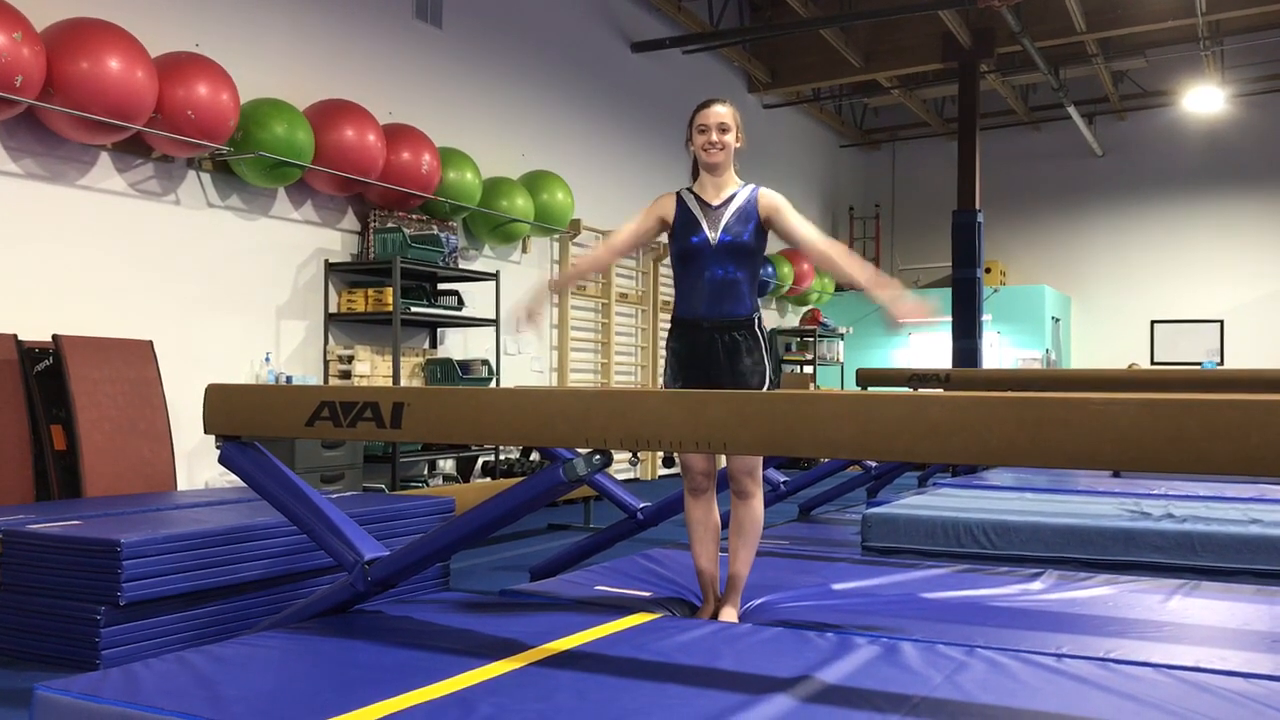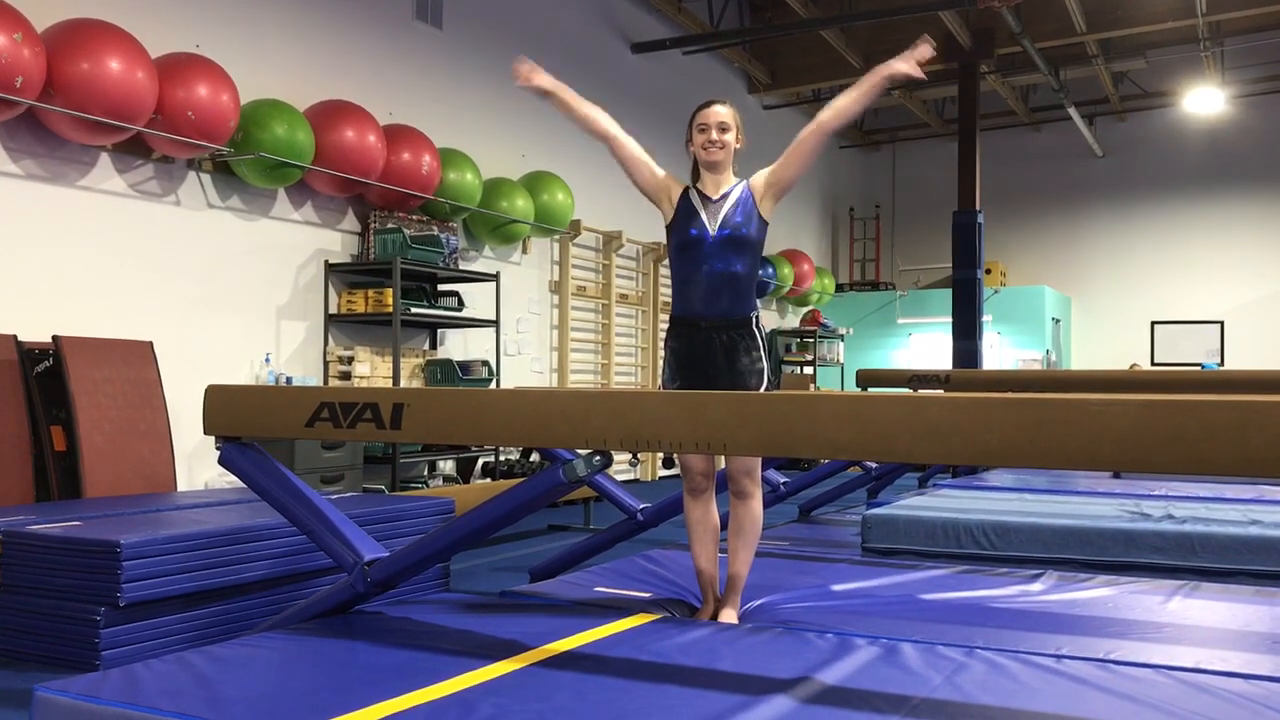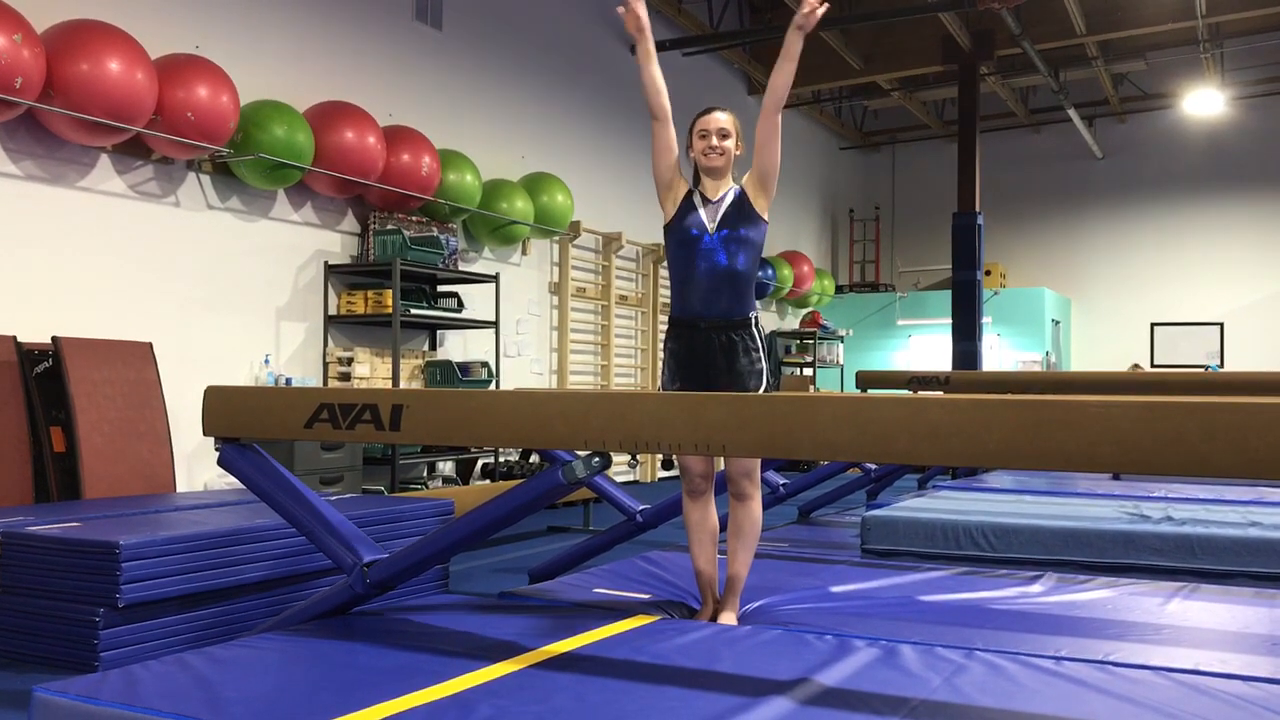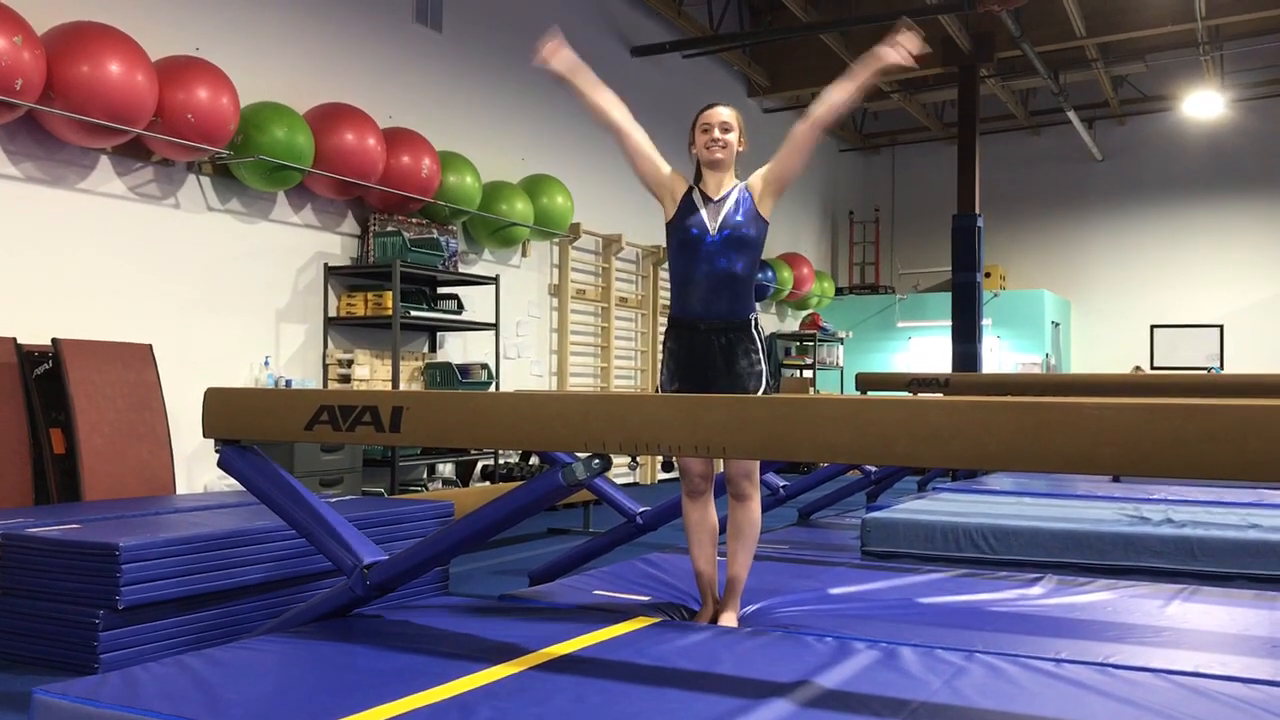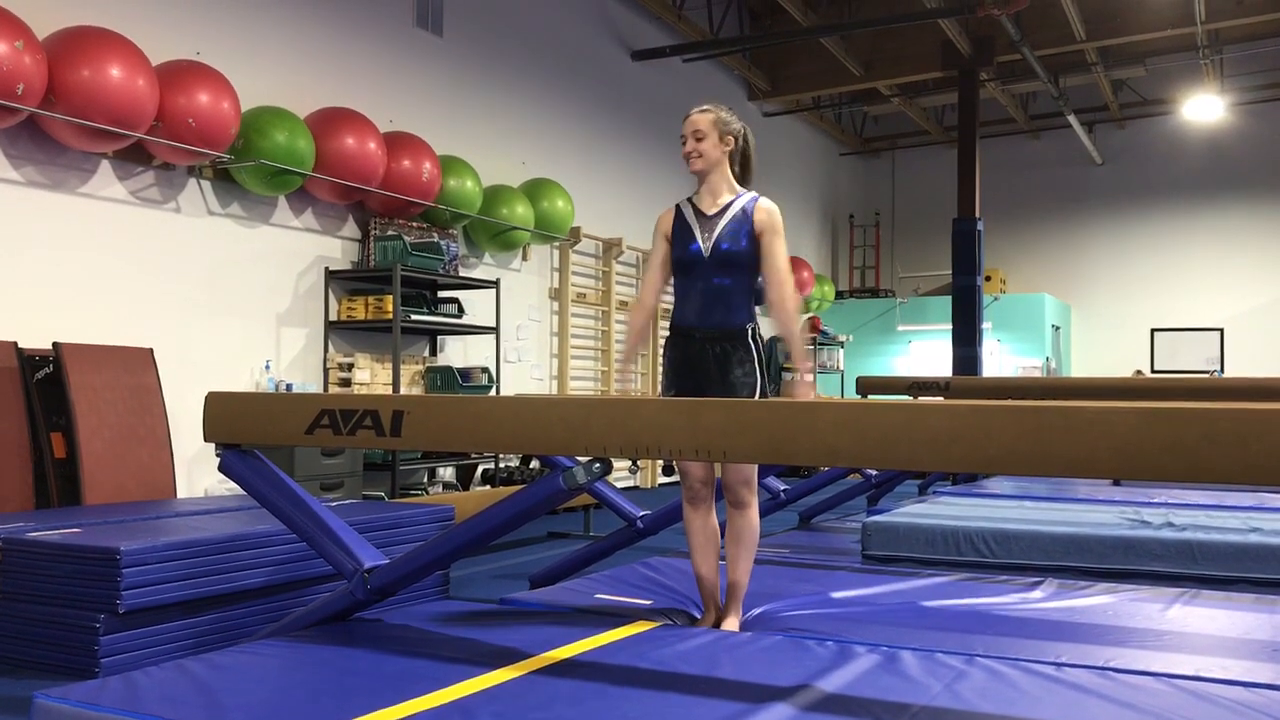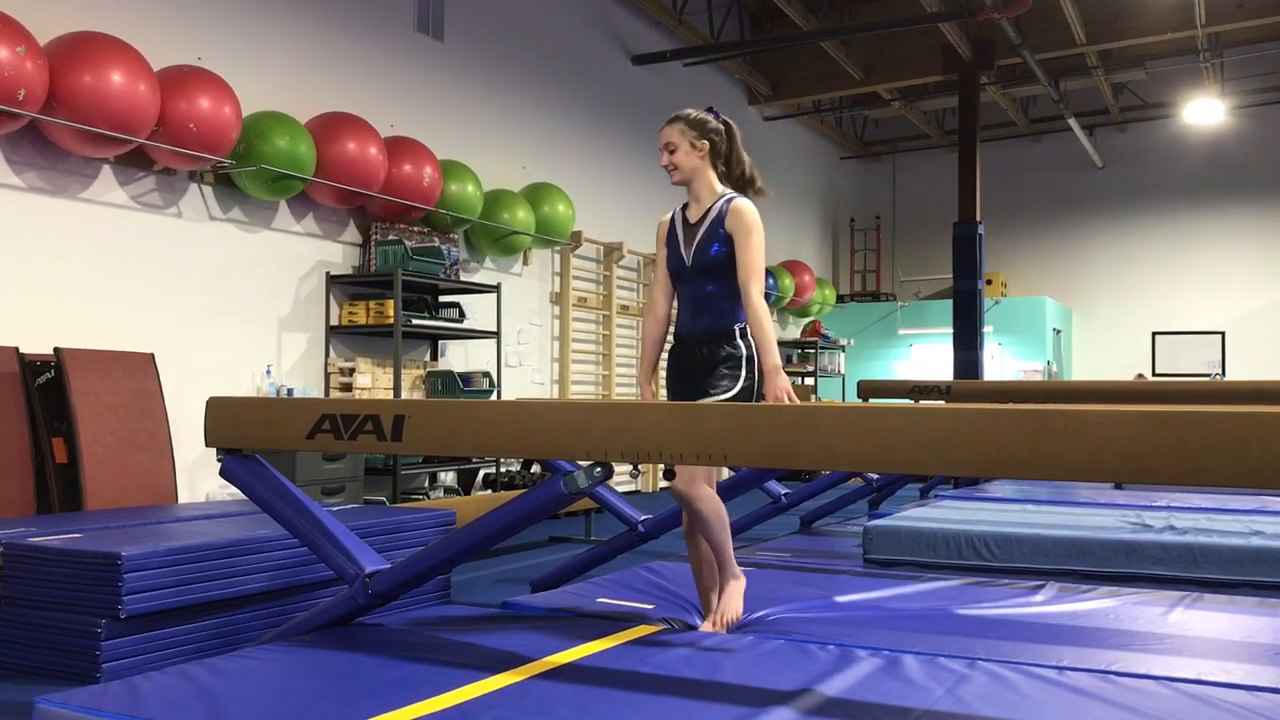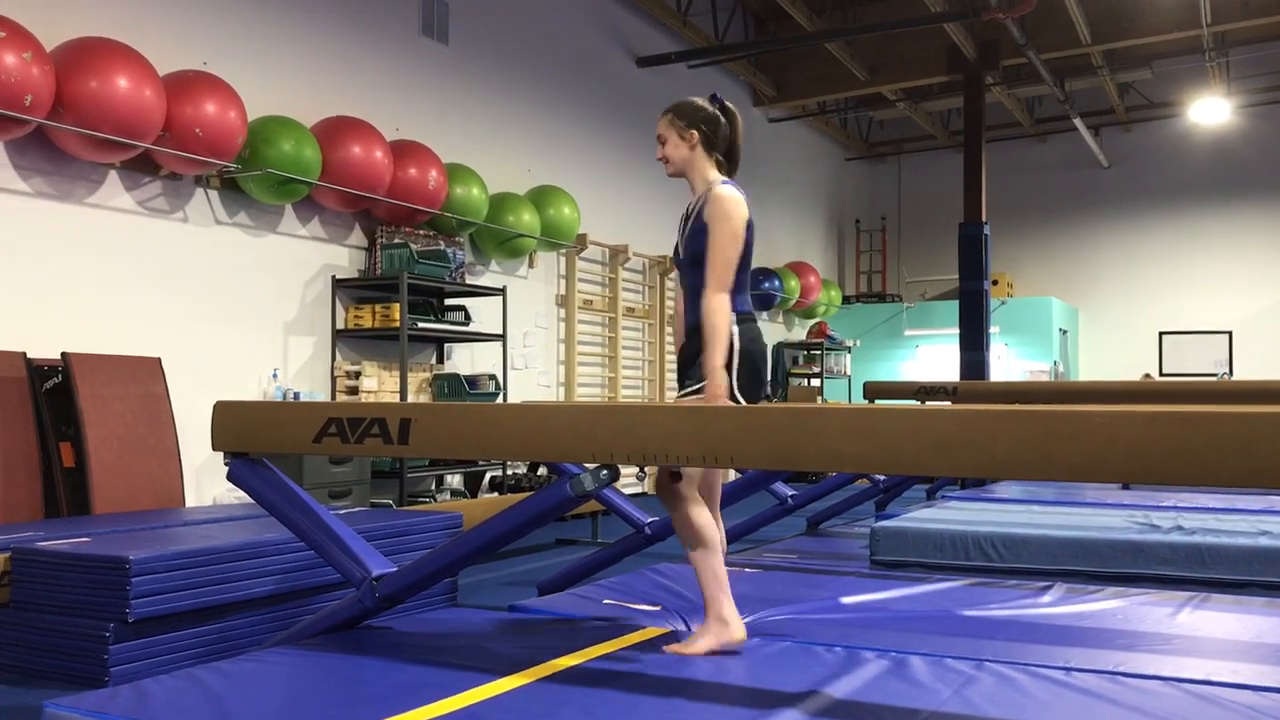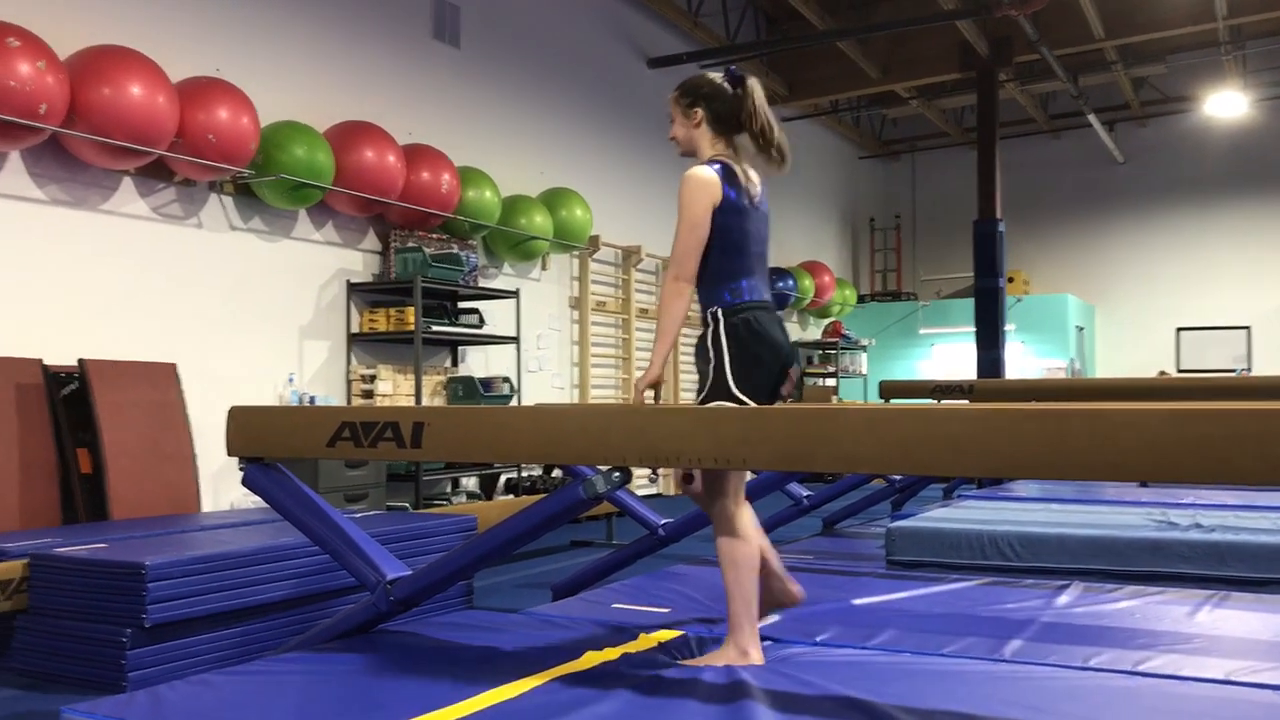
dt=0.3s
person 1, frame 1
left shoulder: (762, 201)
right shoulder: (670, 206)
left elbow: (820, 246)
right elbow: (610, 249)
left wrist: (886, 290)
right wrist: (550, 290)
left hip: (743, 343)
right hip: (687, 345)
left knee: (745, 478)
right knee: (696, 478)
left ankle: (733, 599)
right ankle: (708, 596)
person 1, frame 2
left shoulder: (758, 193)
right shoulder: (671, 196)
left elbow: (820, 131)
right elbow: (613, 136)
left wrist: (883, 76)
right wrist: (553, 90)
left hip: (741, 346)
right hip: (685, 346)
left knee: (744, 480)
right knee: (696, 478)
left ankle: (733, 600)
right ankle: (708, 597)
person 1, frame 3
left shoulder: (754, 194)
right shoulder: (676, 196)
left elbow: (772, 111)
right elbow: (658, 114)
left hip: (741, 345)
right hip: (685, 346)
left knee: (743, 481)
right knee: (695, 480)
left ankle: (732, 602)
right ankle: (707, 599)
person 1, frame 4
left shoulder: (760, 194)
right shoulder: (676, 191)
left elbow: (814, 124)
right elbow: (621, 123)
left wrist: (868, 69)
right wrist: (573, 71)
left hip: (741, 349)
right hip: (684, 349)
left knee: (743, 480)
right knee: (693, 480)
left ankle: (731, 601)
right ankle: (707, 592)
person 1, frame 5
left shoulder: (760, 212)
right shoulder: (673, 219)
left elbow: (782, 297)
right elbow: (650, 293)
left wrist: (800, 371)
right wrist: (626, 363)
left hip: (734, 355)
right hip: (682, 353)
left knee: (739, 491)
right knee: (696, 488)
left ankle: (733, 608)
right ankle: (709, 604)
person 1, frame 6
left shoulder: (740, 212)
right shoulder: (669, 225)
left elbow: (752, 295)
right elbow: (659, 306)
left wrist: (773, 367)
right wrist: (646, 376)
left hip: (730, 355)
right hip: (685, 358)
left knee: (690, 482)
right knee: (693, 492)
left ankle: (731, 576)
right ankle: (711, 609)
person 1, frame 7
left shoulder: (725, 198)
right shoulder: (694, 209)
left elbow: (716, 293)
left wrist: (715, 370)
right wrist: (690, 371)
left hip: (726, 355)
right hip: (700, 355)
left knee: (675, 481)
right knee: (698, 492)
left ankle: (723, 617)
right ankle: (716, 616)
person 1, frame 8
left shoulder: (701, 178)
right shoulder: (748, 180)
left elbow: (682, 278)
left wrist: (656, 361)
left hip: (734, 336)
right hip: (768, 333)
left knee: (722, 494)
right knee: (710, 480)
left ankle: (744, 646)
right ankle: (775, 579)
